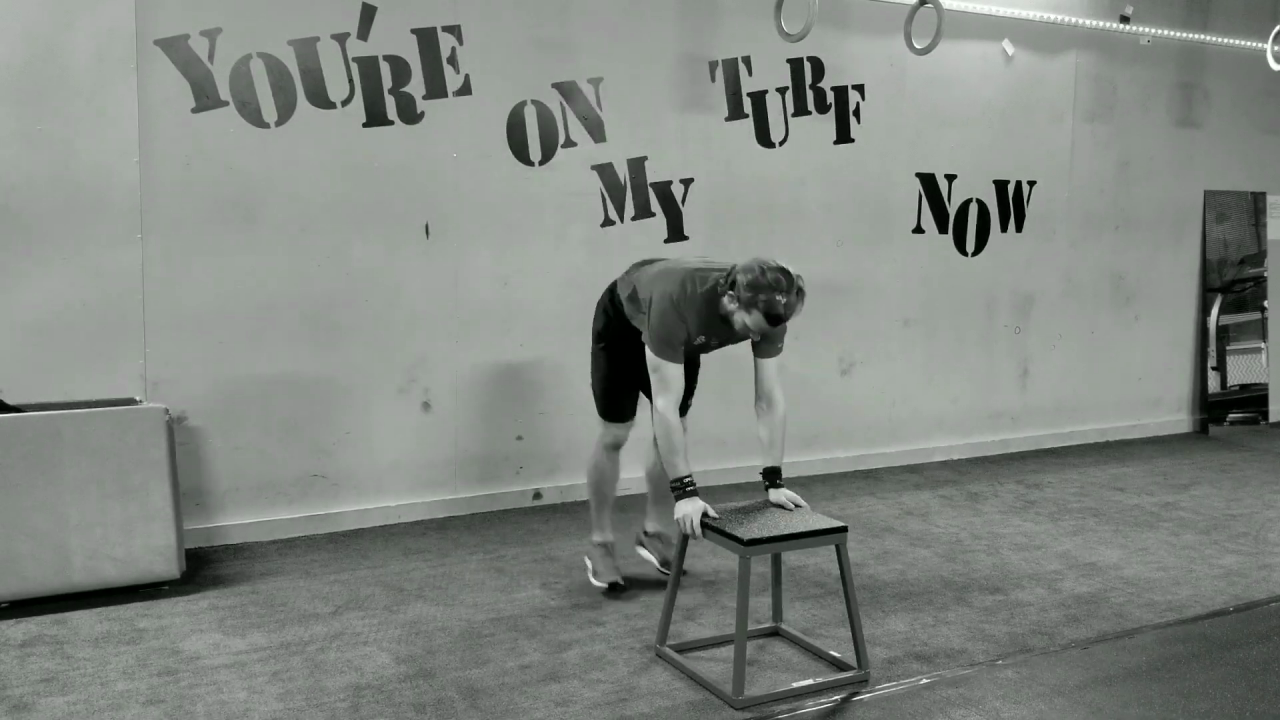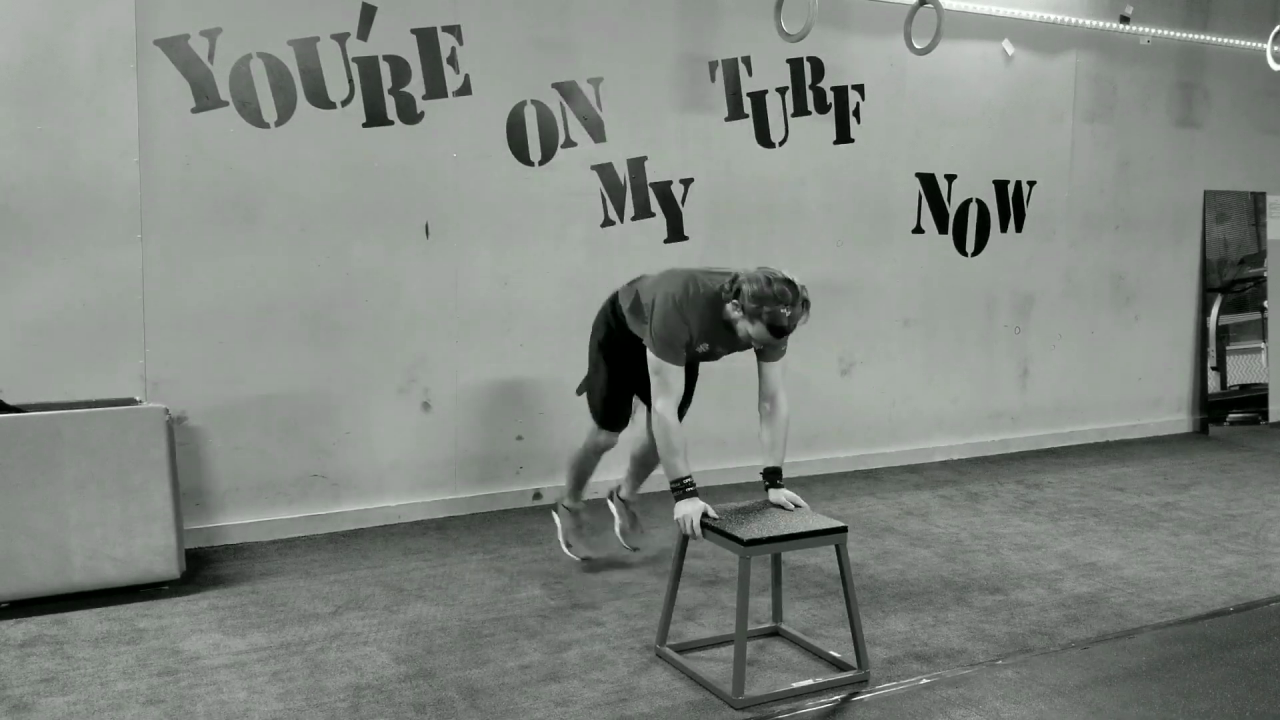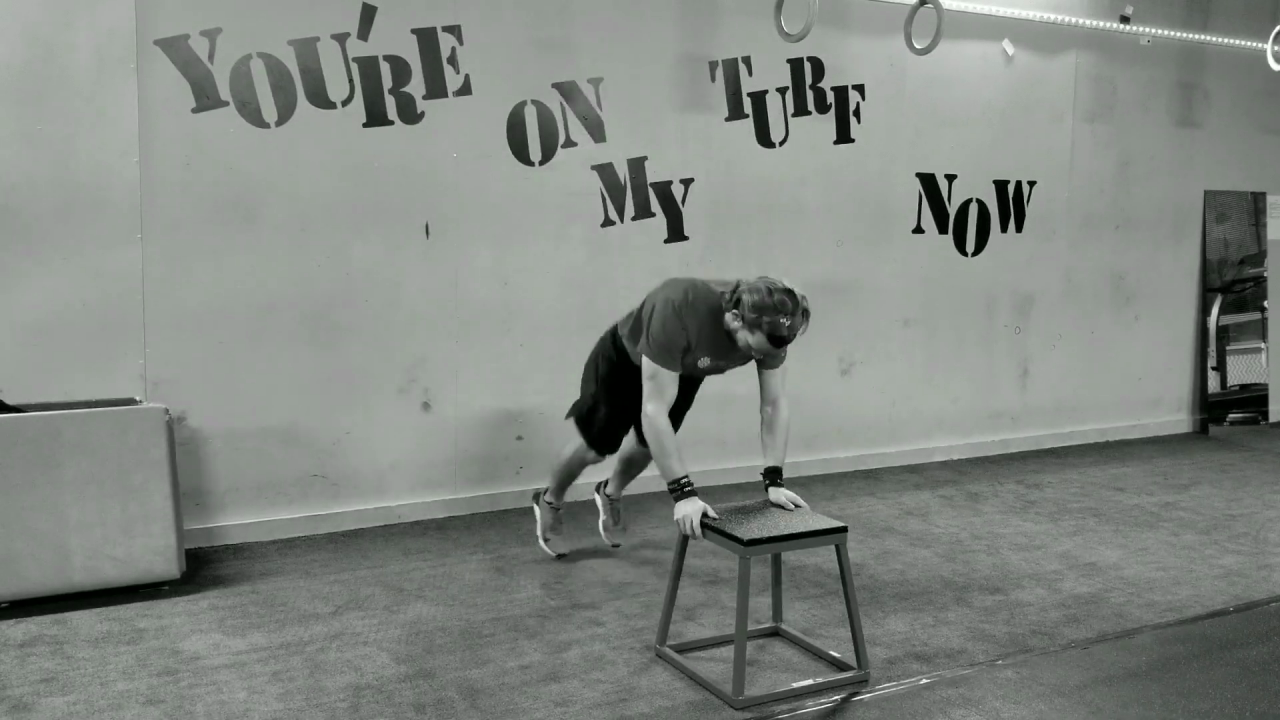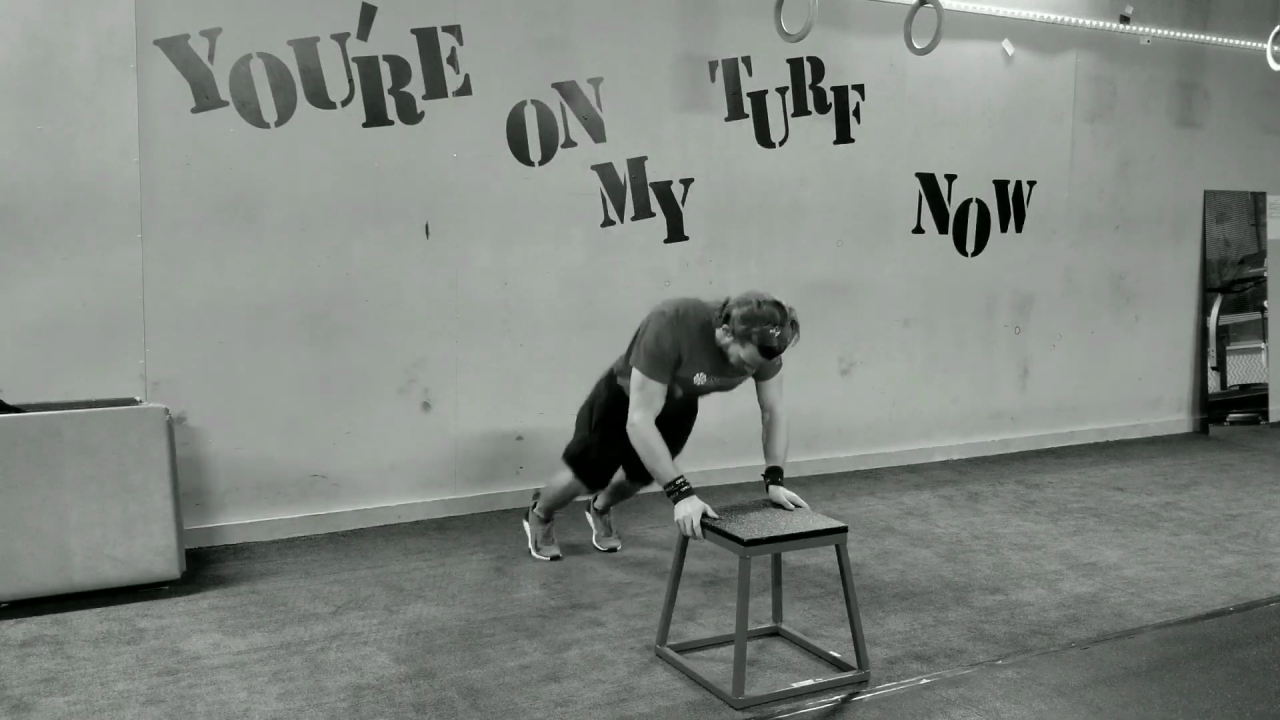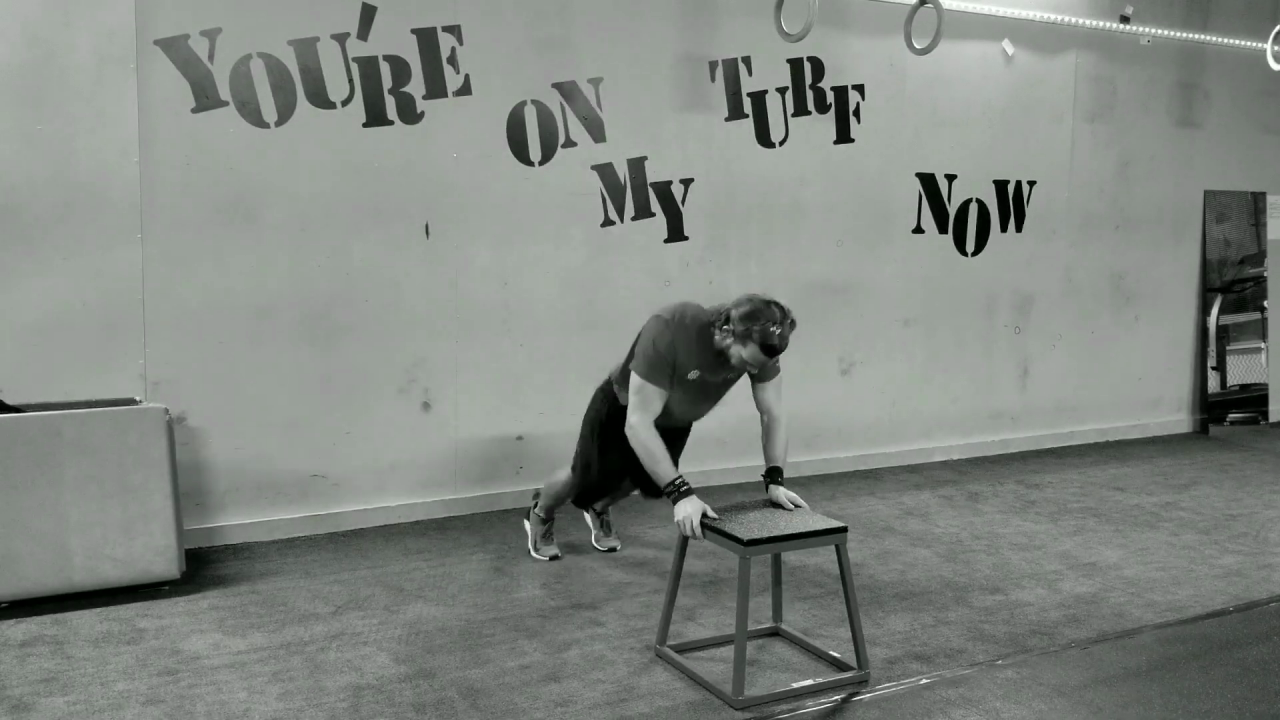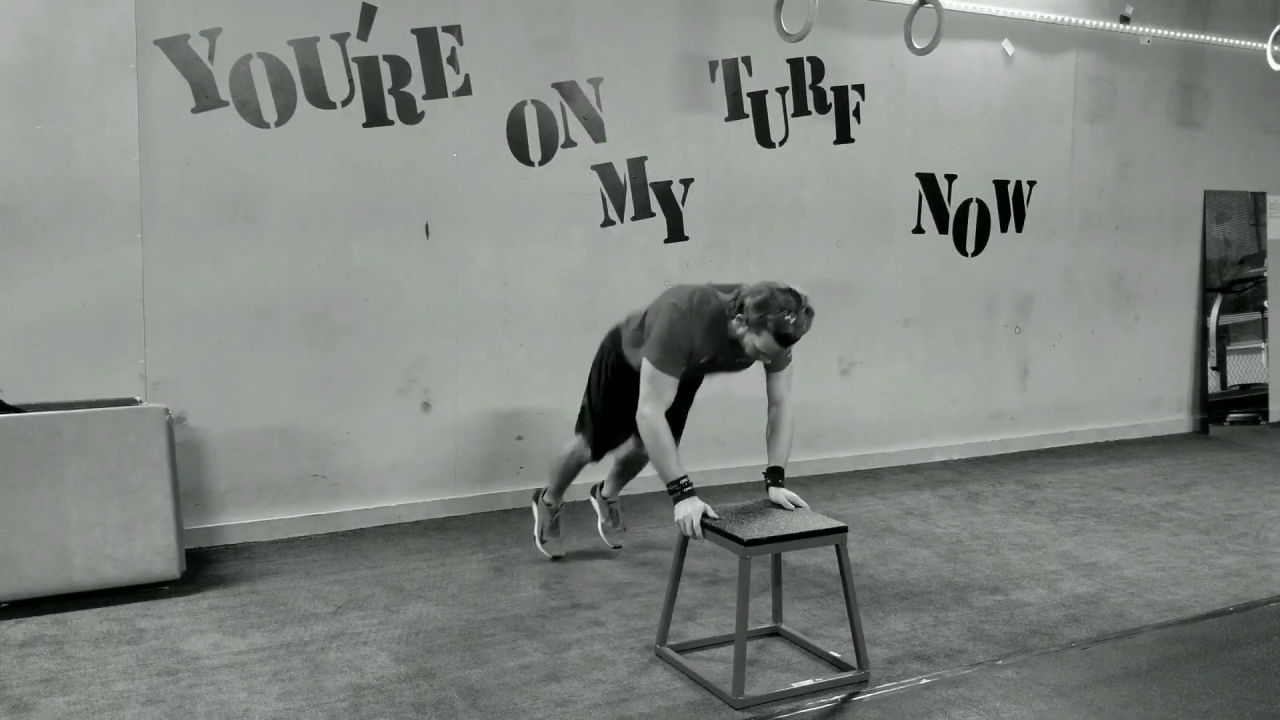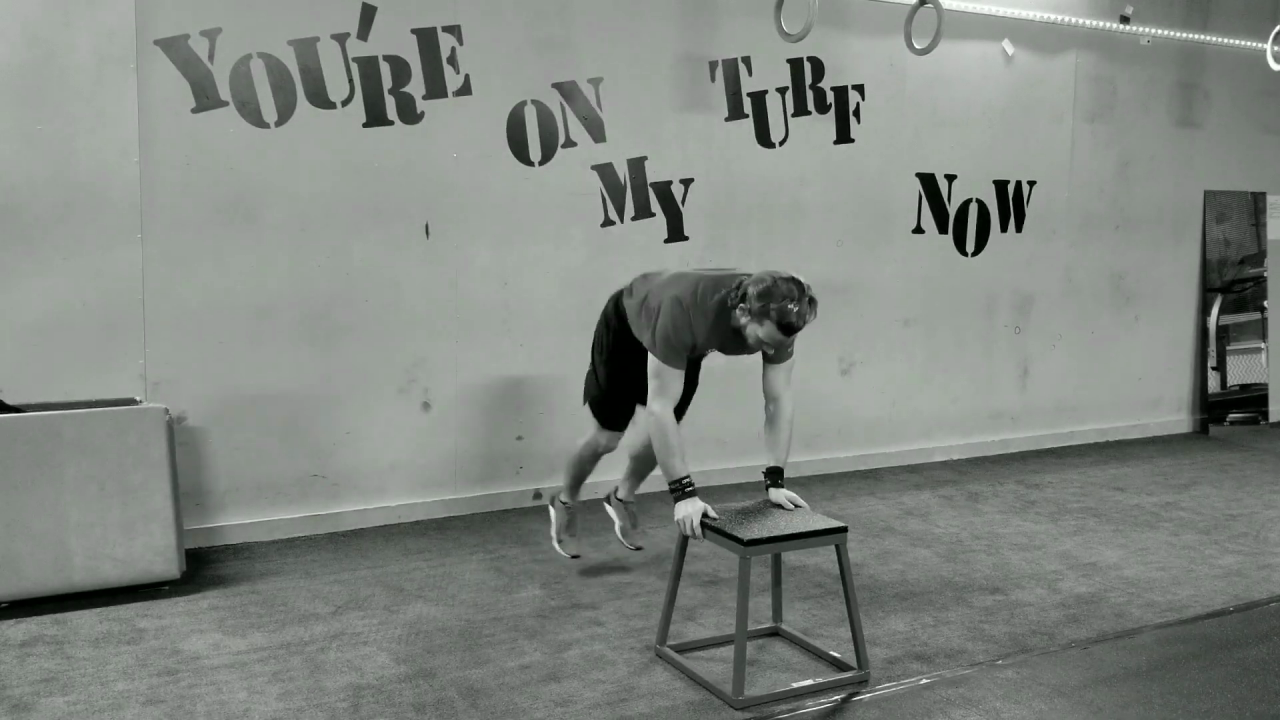
dt=0.1s
person 1, frame 1
left shoulder: (767, 314)
right shoulder: (678, 298)
left elbow: (769, 397)
right elbow: (665, 403)
left wrist: (773, 479)
right wrist: (685, 491)
right hip: (624, 322)
left knee: (671, 432)
right knee: (615, 435)
left ankle: (654, 534)
right ankle: (600, 543)
person 1, frame 2
left shoulder: (773, 317)
right shoulder: (679, 302)
left elbow: (772, 401)
right elbow: (664, 405)
left wrist: (774, 481)
right wrist: (684, 492)
right hip: (627, 332)
left knee: (661, 434)
right knee: (607, 434)
left ankle: (624, 500)
right ankle: (570, 508)
person 1, frame 3
left shoulder: (767, 326)
right shoulder: (678, 310)
left elbow: (774, 404)
right elbow: (654, 410)
left wrist: (774, 480)
right wrist: (684, 493)
right hip: (624, 361)
left knee: (647, 446)
right knee: (595, 447)
left ankle: (610, 494)
right ankle: (550, 503)
person 1, frame 4
left shoulder: (762, 341)
right shoulder: (672, 326)
left elbow: (774, 411)
right elbow: (639, 419)
left wrist: (774, 481)
right wrist: (682, 494)
right hip: (625, 399)
left knee: (641, 477)
right knee: (585, 480)
left ankle: (599, 509)
right ankle: (540, 515)
person 1, frame 5
left shoulder: (761, 343)
right shoulder: (669, 331)
left elbow: (772, 414)
right elbow: (637, 421)
left wrist: (774, 481)
right wrist: (682, 494)
right hip: (624, 410)
left knee: (649, 484)
right knee: (585, 488)
left ankle: (599, 511)
right ankle: (540, 515)
person 1, frame 6
left shoulder: (772, 329)
right shoulder: (683, 317)
left elbow: (780, 405)
right elbow: (651, 412)
left wrist: (776, 481)
right wrist: (684, 494)
left hip: (683, 370)
right hip: (627, 362)
left knee: (644, 449)
right knee: (591, 447)
left ankle: (606, 496)
right ankle: (549, 502)
person 1, frame 7
left shoulder: (779, 320)
right shoulder: (685, 308)
left elbow: (779, 401)
right elbow: (659, 407)
left wrist: (775, 480)
right wrist: (684, 493)
right hip: (627, 327)
left knee: (663, 438)
right knee: (606, 438)
left ankle: (622, 498)
right ankle: (565, 503)
